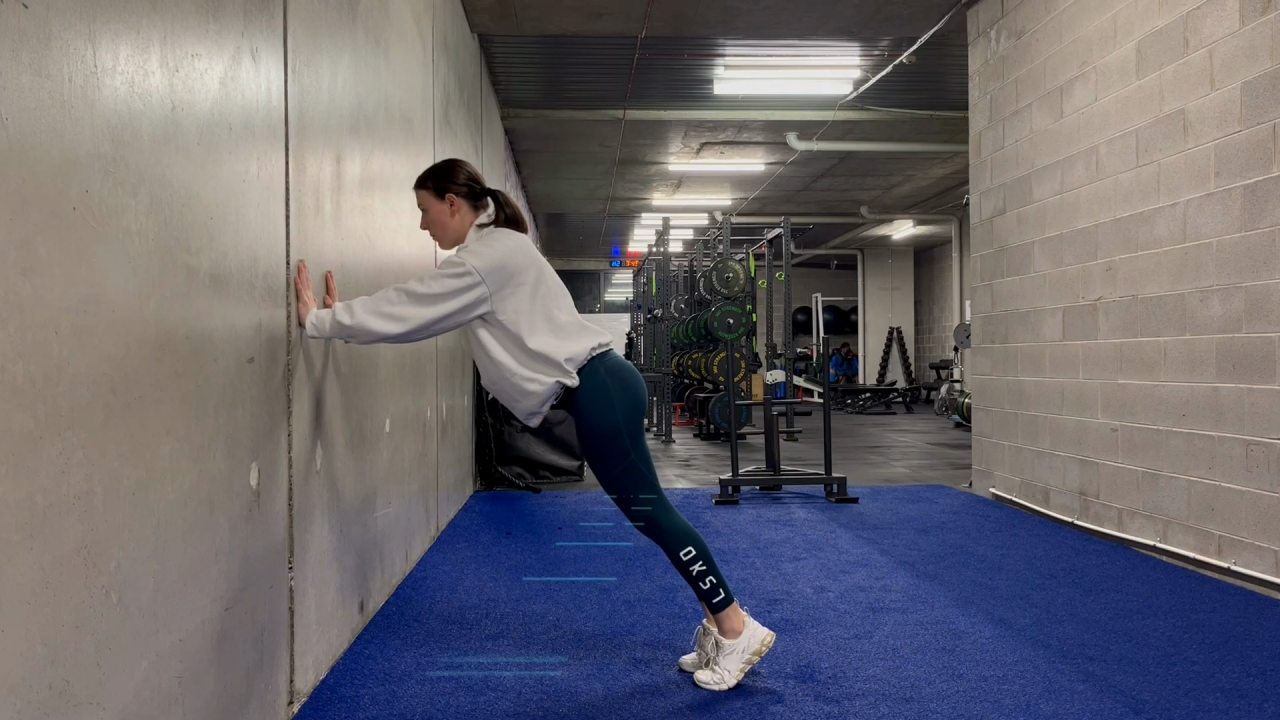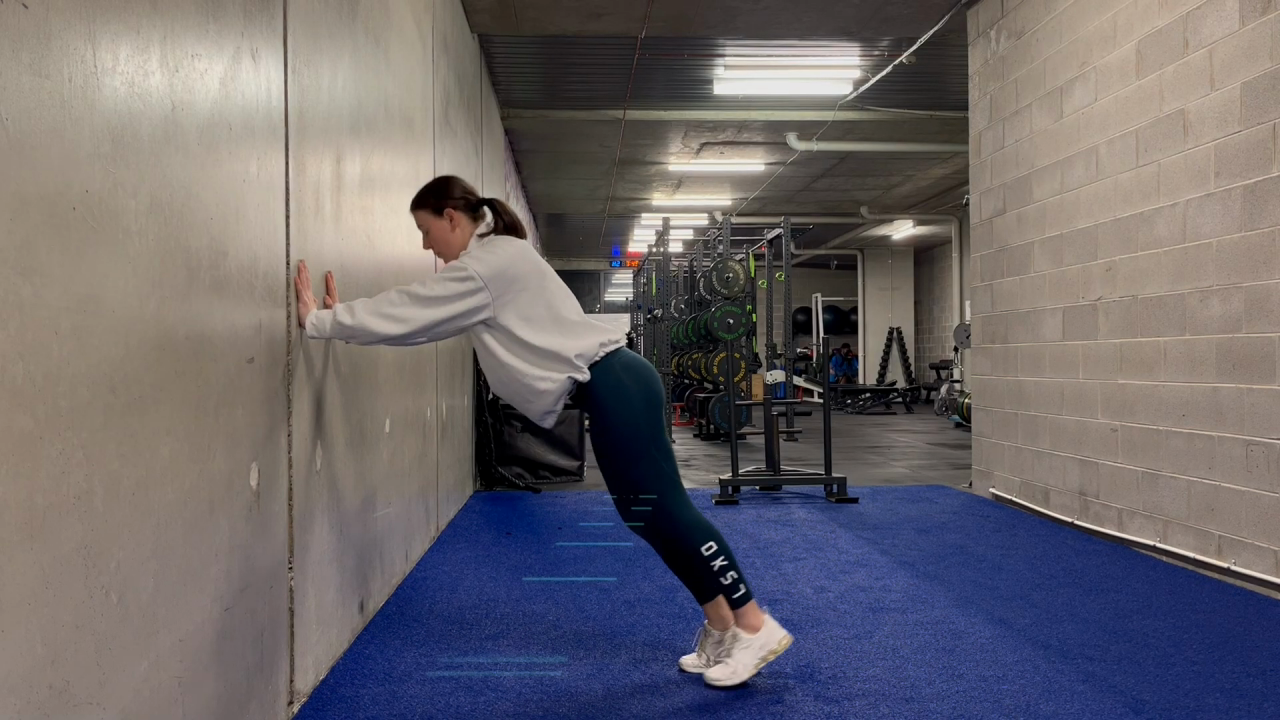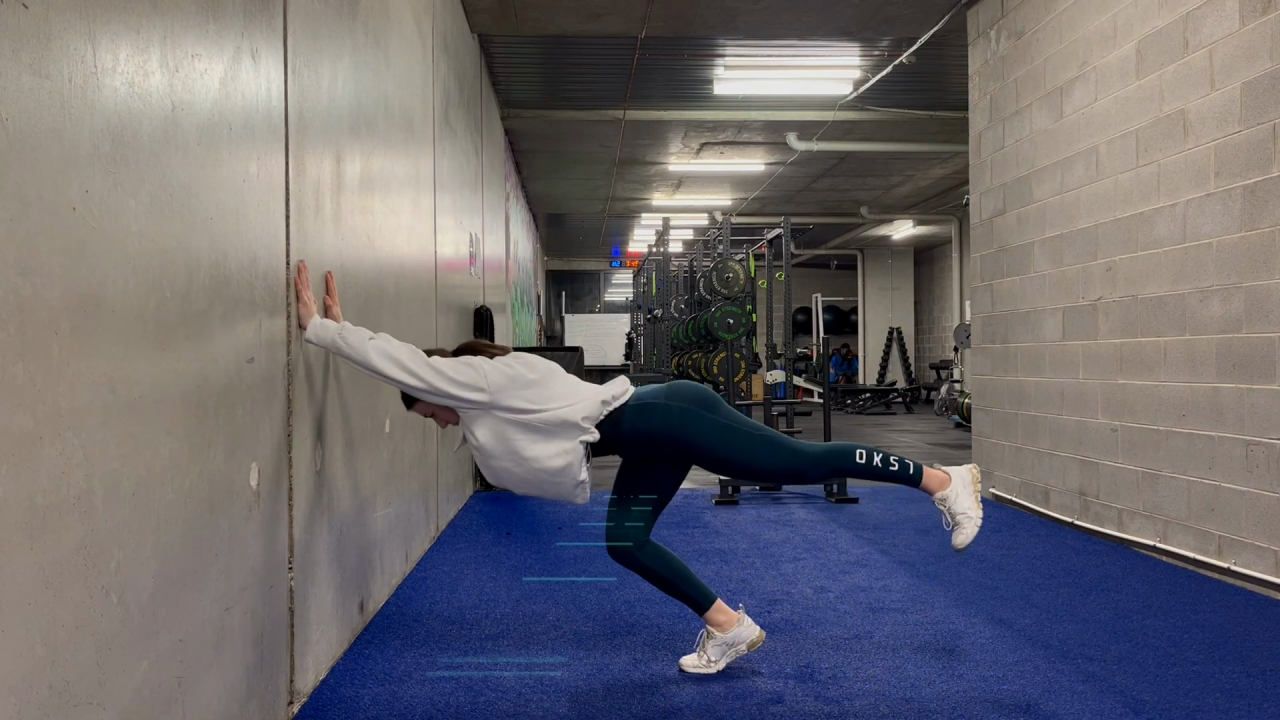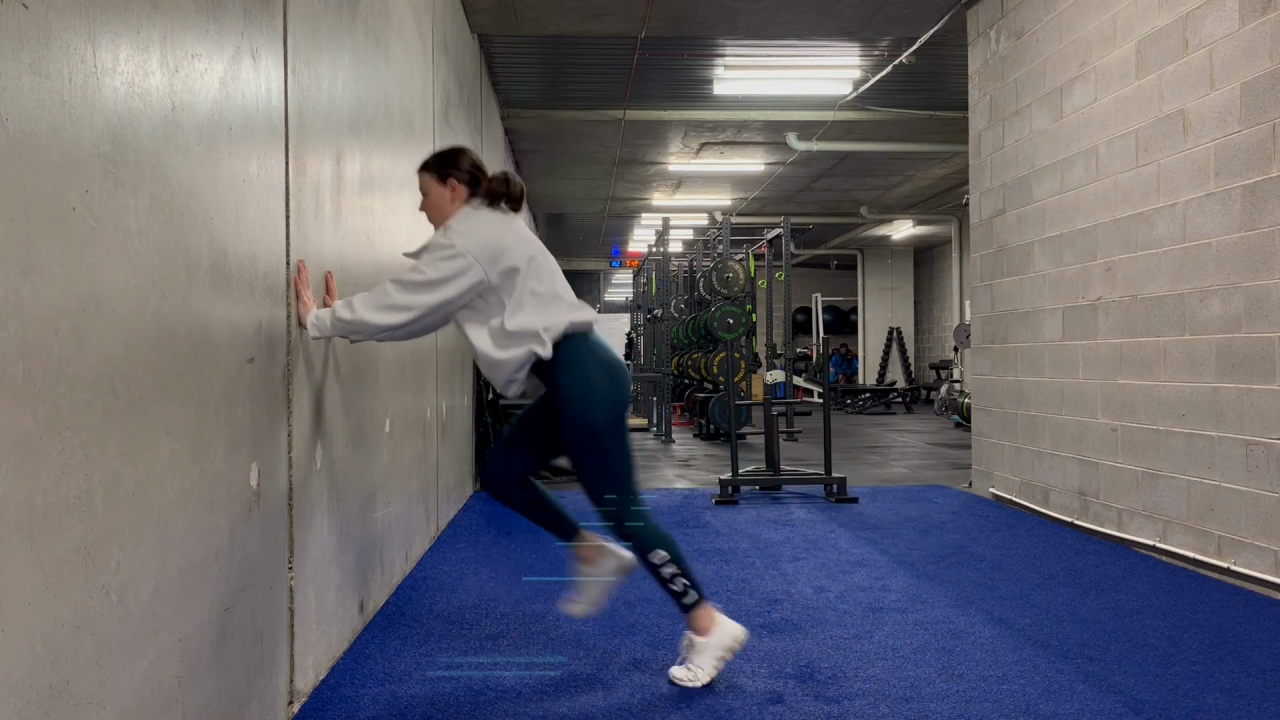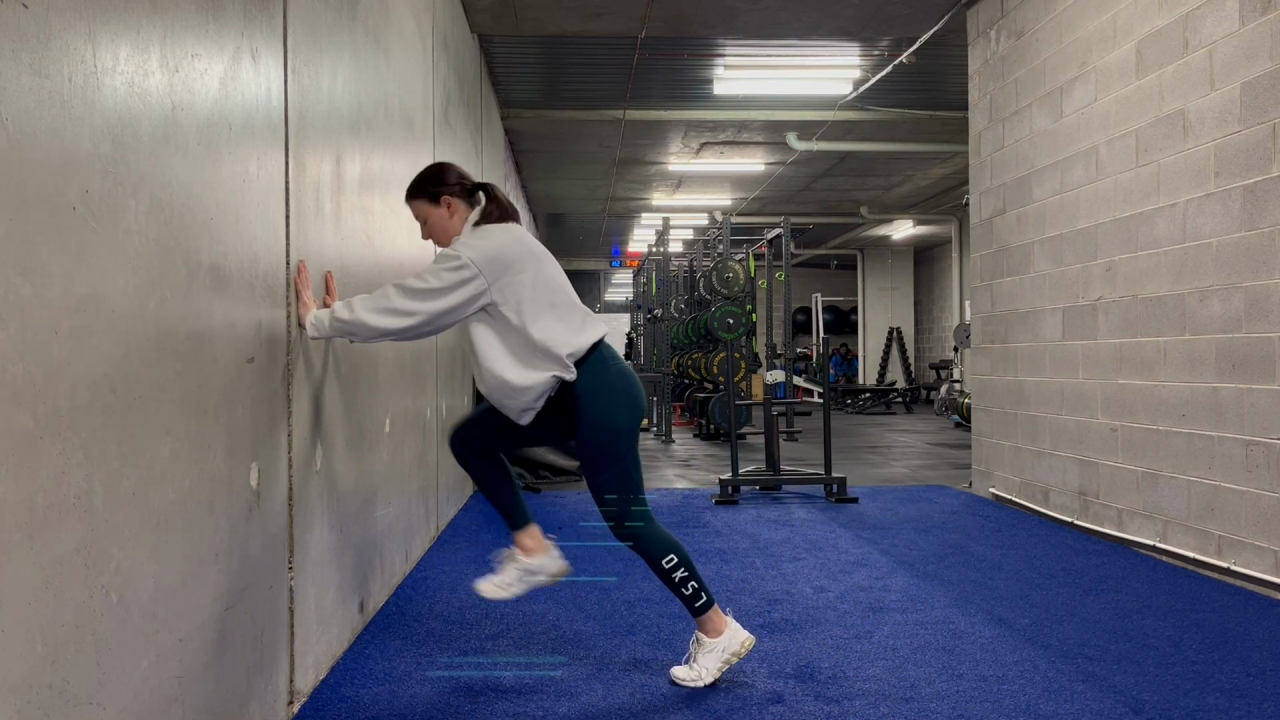
dt=1s
person 1, frame 1
left shoulder: (486, 257)
right shoulder: (493, 252)
left elbow: (408, 311)
right elbow: (416, 310)
left wrist: (319, 321)
right wrist: (346, 315)
left hip: (597, 389)
right hip: (597, 387)
left knee: (648, 511)
right knee: (645, 511)
left ankle: (737, 628)
right ankle: (720, 625)
person 1, frame 2
left shoulder: (487, 265)
right shoulder: (495, 261)
left elbow: (408, 314)
right elbow: (415, 316)
left wrist: (317, 320)
right wrist: (343, 315)
left hip: (615, 386)
right hip: (607, 388)
left knee: (665, 508)
right knee: (643, 516)
left ankle: (755, 627)
right ankle: (723, 625)
person 1, frame 3
left shoulder: (480, 378)
right shoulder: (488, 386)
left elbow: (407, 362)
right elbow: (406, 365)
left wrist: (318, 327)
right wrist: (338, 329)
left hip: (664, 422)
right hip: (654, 435)
left knee: (802, 464)
right knee: (624, 542)
left ankle: (944, 481)
right ankle: (727, 625)
person 1, frame 4
left shoulder: (475, 238)
right shoulder: (486, 233)
left elbow: (406, 302)
right elbow: (418, 306)
left wrist: (323, 320)
right wrist: (348, 318)
left hip: (584, 378)
right hip: (577, 376)
left knee: (622, 510)
right knee: (500, 472)
left ankle: (709, 625)
right ankle: (595, 552)
person 1, frame 5
left shoulder: (480, 252)
right shoulder: (494, 243)
left elbow: (407, 309)
right elbow: (417, 308)
left wrist: (320, 320)
right wrist: (345, 314)
left hip: (598, 389)
right hip: (567, 389)
left knee: (627, 519)
right knee: (472, 440)
left ankle: (719, 630)
right ankle: (535, 549)
